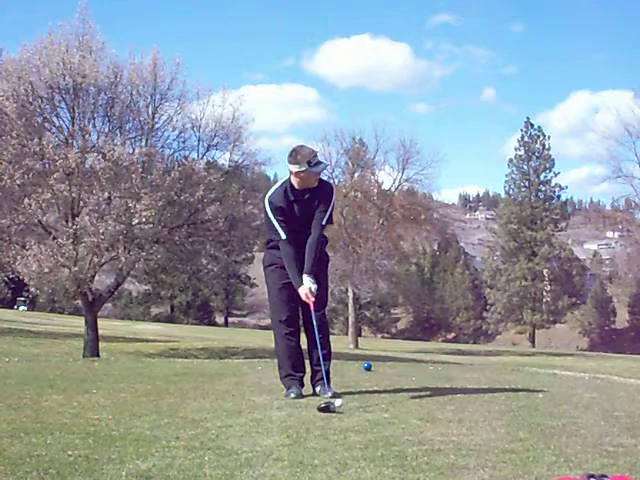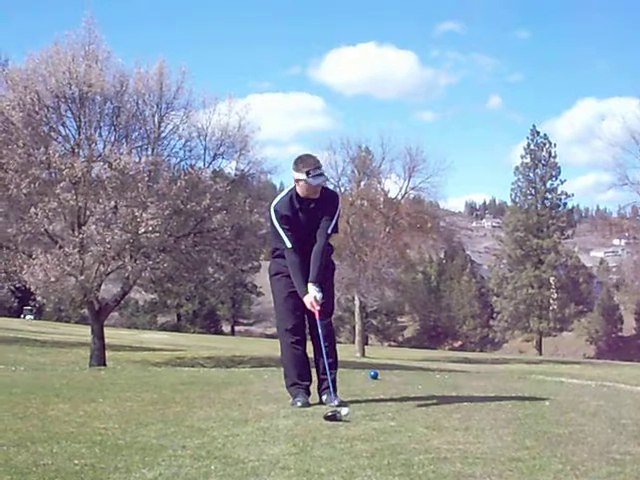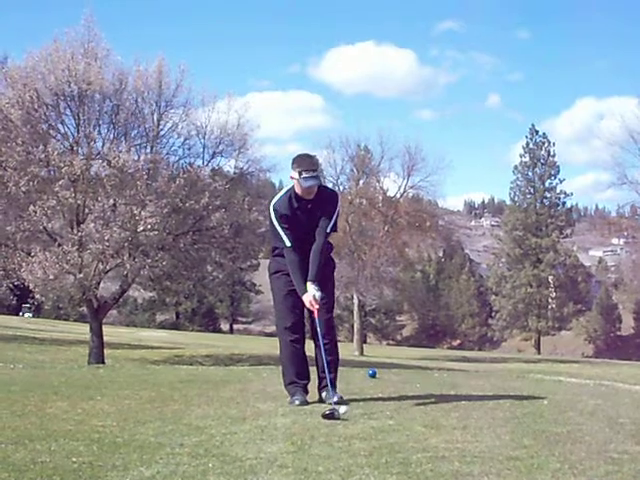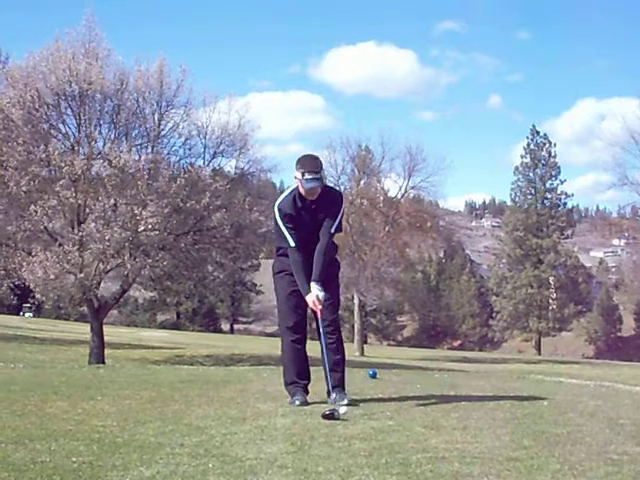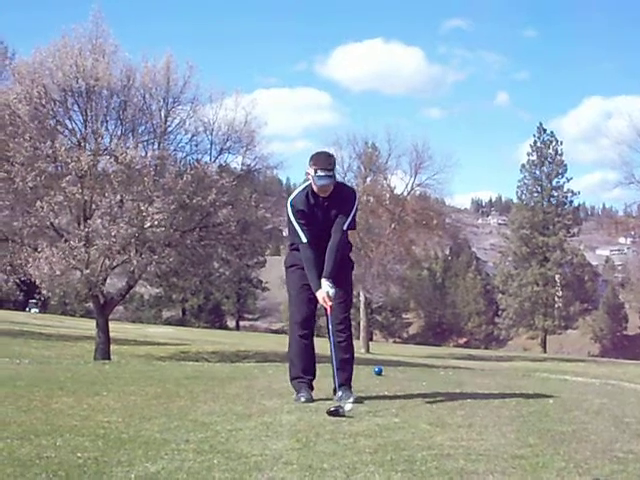
dt=0.2s
person 1, frame 1
left shoulder: (325, 190)
right shoulder: (274, 198)
left elbow: (317, 233)
right elbow: (285, 243)
left wrist: (309, 275)
right wrist: (299, 283)
left hip: (313, 259)
right hip: (280, 259)
left knee: (317, 317)
right knee: (285, 319)
left ankle: (321, 380)
right ankle: (292, 381)
person 1, frame 2
left shoulder: (330, 199)
right shoulder: (280, 206)
left elbow: (322, 242)
right elbow: (291, 251)
left wrist: (314, 284)
right wrist: (304, 291)
left hip: (319, 267)
right hip: (286, 268)
left knee: (324, 326)
right knee: (291, 328)
left ankle: (327, 389)
right ankle: (299, 390)
person 1, frame 3
left shoulder: (330, 198)
right shoulder: (279, 205)
left elbow: (321, 241)
right elbow: (290, 250)
left wrist: (312, 282)
right wrist: (302, 289)
left hip: (319, 265)
right hip: (285, 267)
left knee: (325, 323)
right knee: (289, 326)
left ankle: (328, 386)
right ankle: (296, 388)
person 1, frame 4
left shoulder: (334, 198)
right shoulder: (284, 205)
left elbow: (325, 241)
right elbow: (294, 249)
left wrist: (316, 283)
right wrist: (306, 290)
left hip: (324, 266)
right hip: (289, 267)
left knee: (330, 323)
right knee: (292, 326)
left ankle: (337, 388)
right ankle: (297, 388)
person 1, frame 5
left shoulder: (348, 195)
right shoulder: (297, 201)
left elbow: (338, 238)
right elbow: (306, 246)
left wrist: (328, 279)
right wrist: (317, 286)
left hip: (337, 263)
right hip: (302, 262)
left knee: (341, 322)
right knee: (300, 321)
left ankle: (343, 386)
right ankle: (302, 384)
